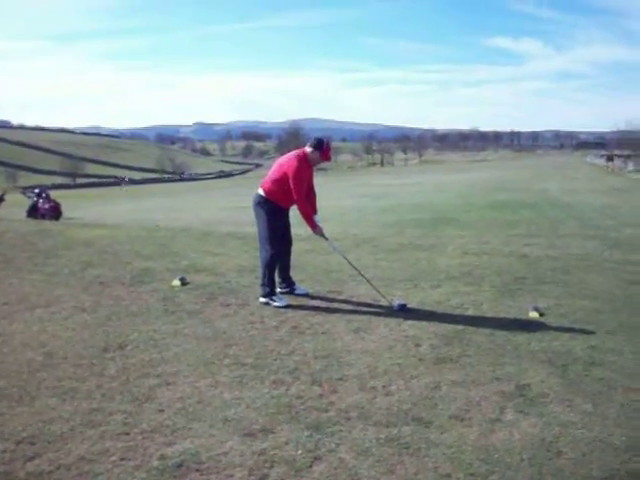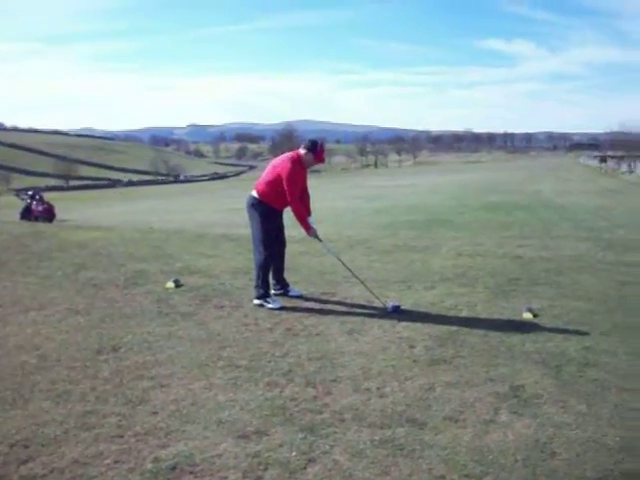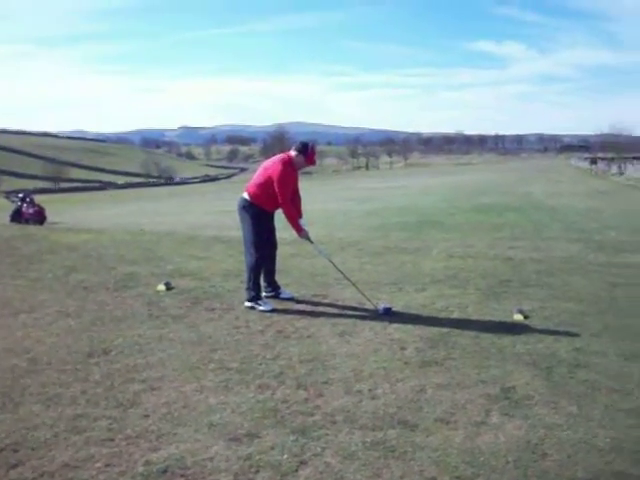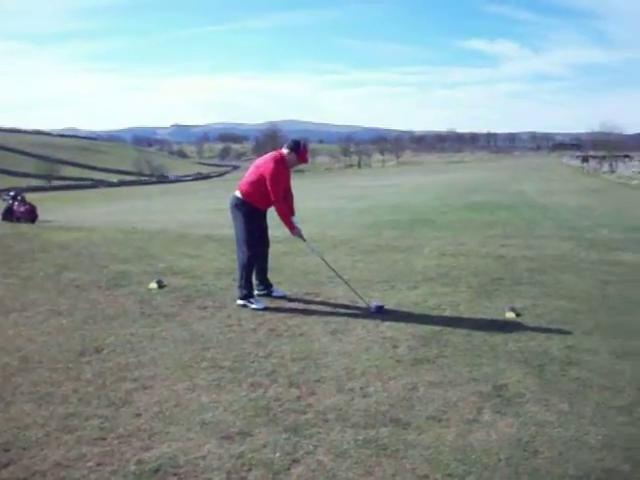
dt=0.1s
person 1, frame 1
left shoulder: (306, 163)
right shoulder: (296, 164)
left elbow: (310, 192)
right elbow: (300, 199)
left wrist: (315, 218)
right wrist: (313, 226)
left hip: (279, 205)
right hip: (266, 204)
left knee: (285, 245)
right knee: (271, 248)
left ankle: (285, 284)
right ankle: (267, 293)
person 1, frame 2
left shoulder: (300, 165)
right shoulder: (290, 166)
left elbow: (303, 194)
right elbow: (294, 201)
left wrist: (309, 219)
right wrist: (307, 228)
left hip: (273, 207)
right hip: (260, 206)
left knee: (279, 246)
right knee: (265, 250)
left ankle: (279, 286)
right ankle: (261, 295)
person 1, frame 3
left shoulder: (291, 166)
right shoulder: (281, 168)
left elbow: (295, 196)
right elbow: (285, 203)
left wrist: (301, 222)
right wrist: (299, 229)
left hip: (264, 209)
right hip: (251, 208)
left knee: (270, 249)
right knee: (256, 252)
left ankle: (271, 288)
right ankle: (252, 297)
person 1, frame 4
left shoulder: (283, 164)
right shoulder: (274, 166)
left elbow: (287, 194)
right elbow: (278, 201)
left wrist: (293, 219)
right wrist: (292, 227)
left hip: (256, 207)
right hip: (244, 206)
left knee: (262, 247)
right knee: (248, 250)
left ankle: (263, 286)
right ankle: (244, 295)
